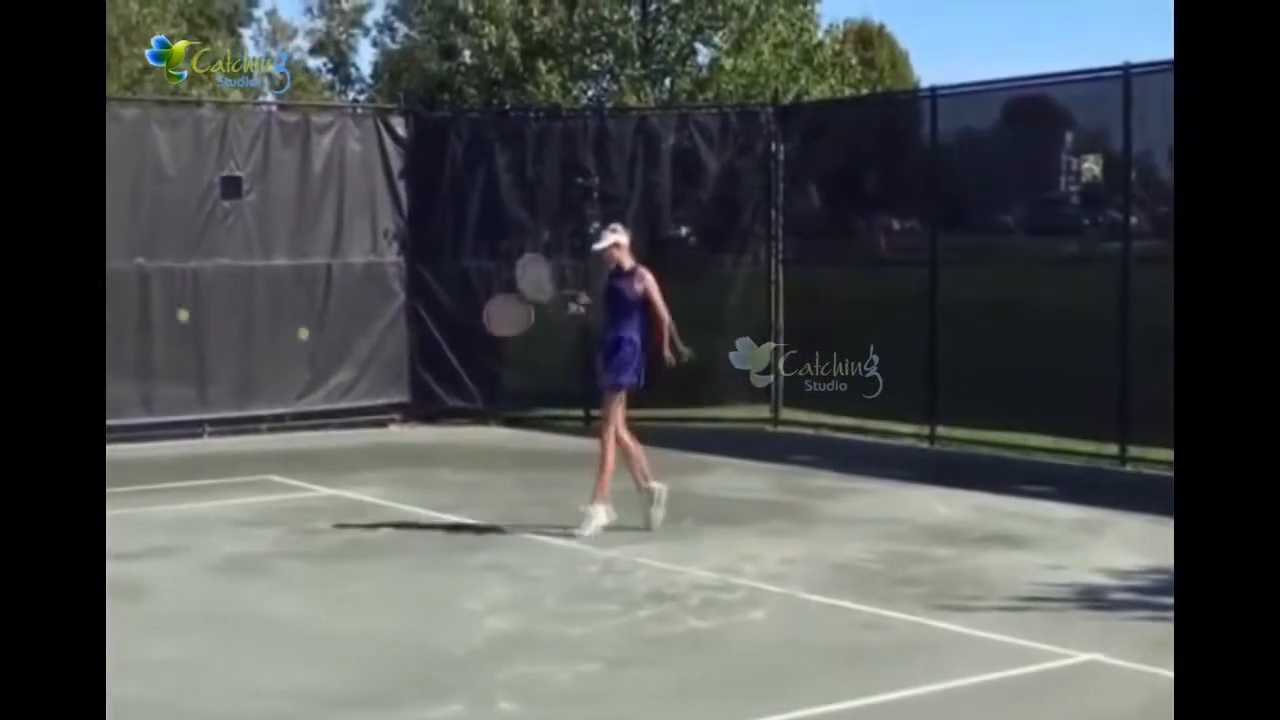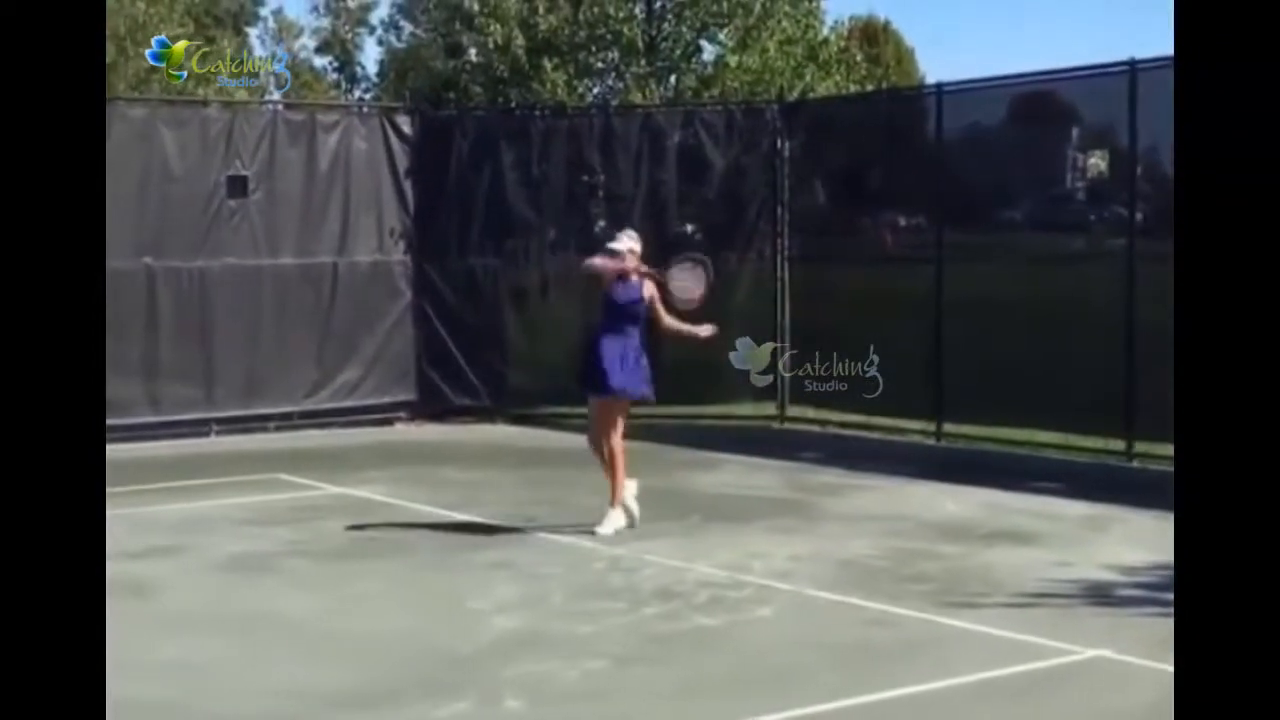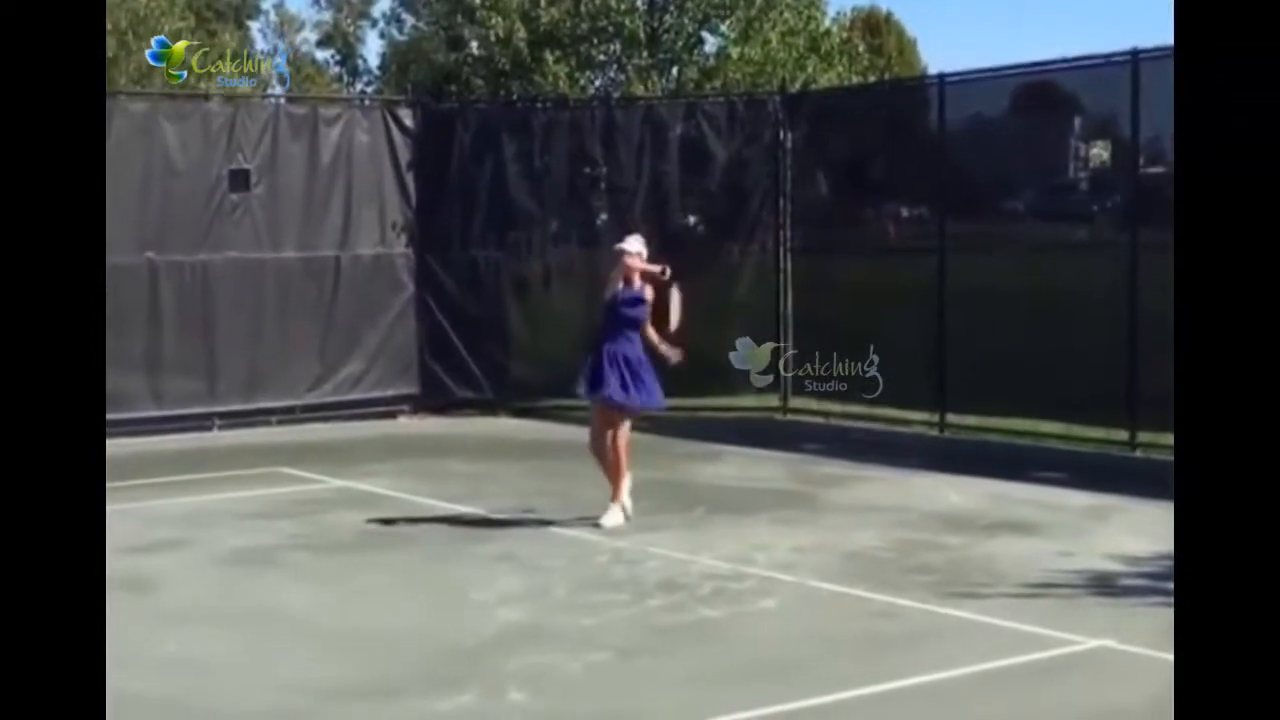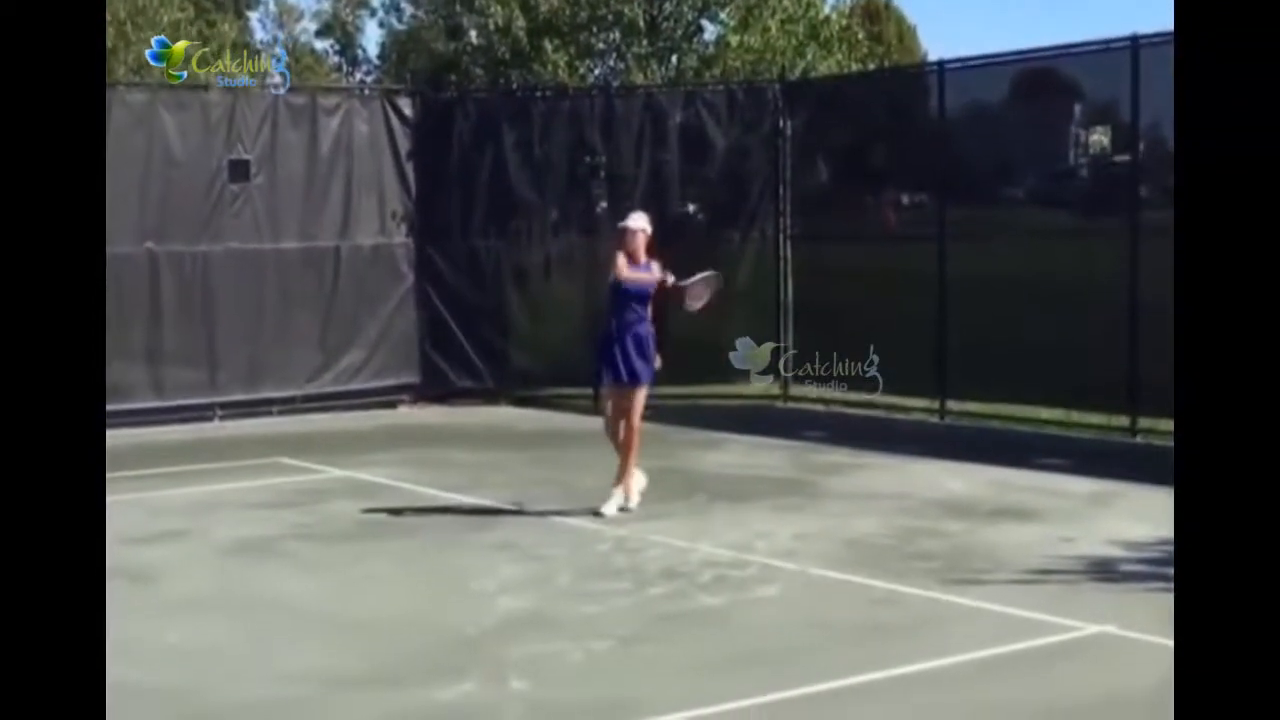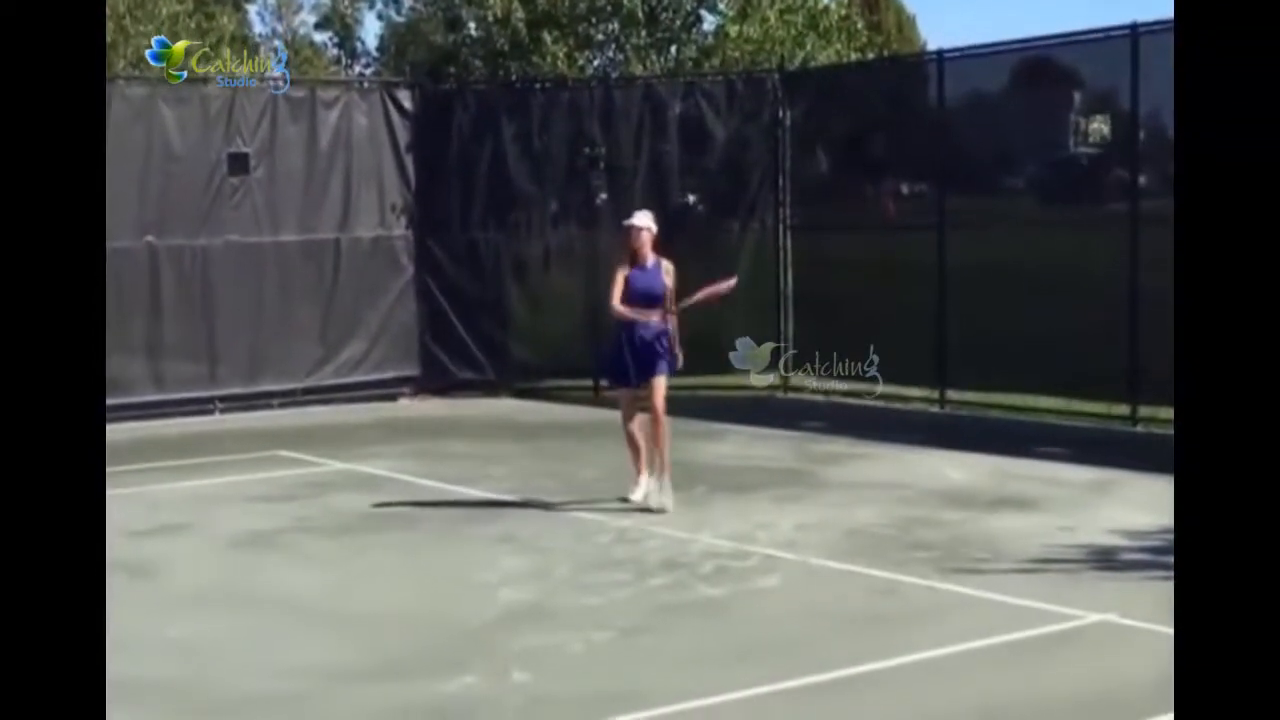
dt=0.2s
person 1, frame 1
left shoulder: (642, 276)
right shoulder: (612, 274)
left elbow: (663, 314)
left wrist: (671, 345)
left hip: (626, 351)
right hip: (609, 350)
left knee: (609, 429)
right knee: (617, 430)
left ankle: (600, 506)
right ankle: (648, 486)
person 1, frame 2
left shoulder: (648, 286)
right shoulder: (610, 279)
left elbow: (663, 320)
right elbow: (590, 265)
left wrist: (694, 330)
right wrist: (621, 267)
left hip: (628, 358)
right hip: (602, 355)
left knee: (612, 437)
right knee: (595, 438)
left ankle: (615, 510)
right ankle: (623, 488)
person 1, frame 3
left shoulder: (648, 292)
right shoulder: (616, 281)
right elbow: (625, 265)
left wrist: (662, 348)
right wrist: (657, 270)
left hip: (632, 362)
right hip: (606, 360)
left knee: (618, 440)
right knee: (598, 441)
left ankle: (618, 505)
right ankle: (621, 484)
person 1, frame 4
left shoulder: (654, 268)
right shoulder: (620, 259)
right elbow: (623, 274)
left wrist: (654, 348)
right wrist: (658, 278)
left hip: (640, 342)
right hip: (615, 340)
left knee: (632, 420)
right knee: (612, 422)
left ankle: (621, 487)
right ankle: (632, 475)
person 1, frame 5
left shoulder: (666, 267)
right shoulder: (623, 267)
left elbow: (670, 310)
right elbow: (614, 307)
left wrist: (675, 343)
right wrist: (644, 316)
left hip: (656, 343)
right hip: (628, 343)
left knee: (657, 409)
right knee: (629, 419)
left ankle: (662, 479)
right ankle: (643, 477)
